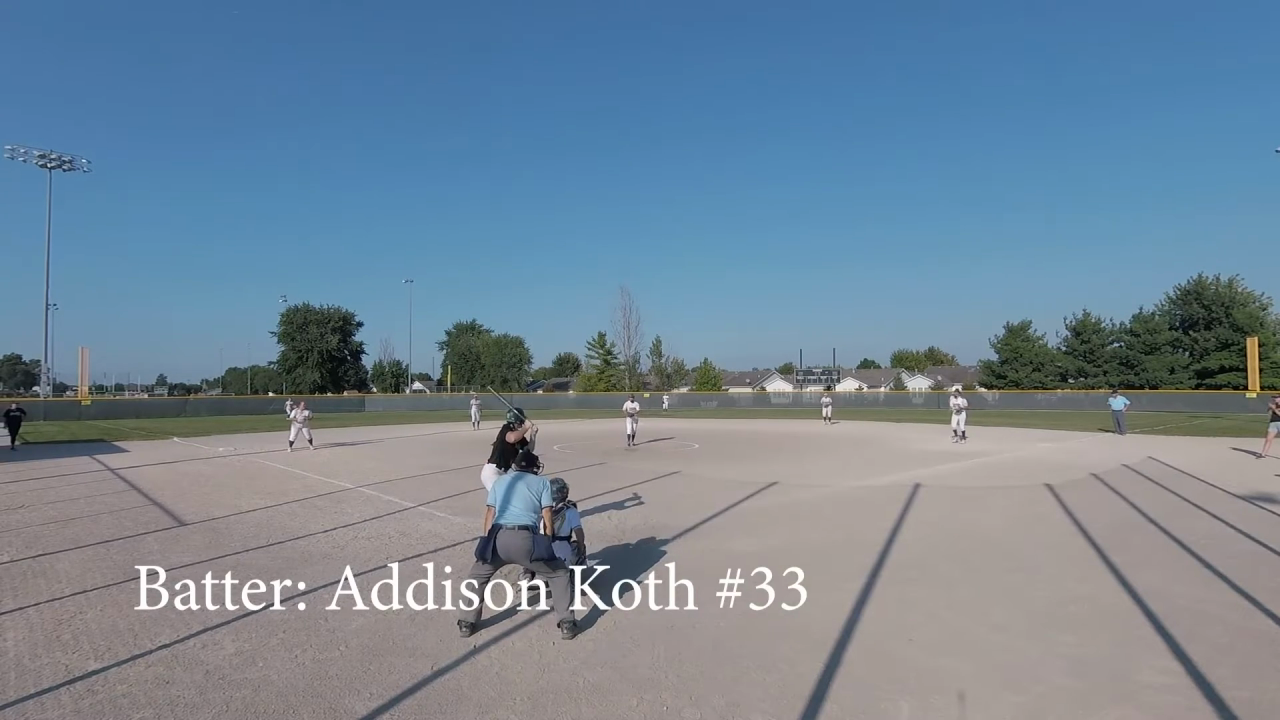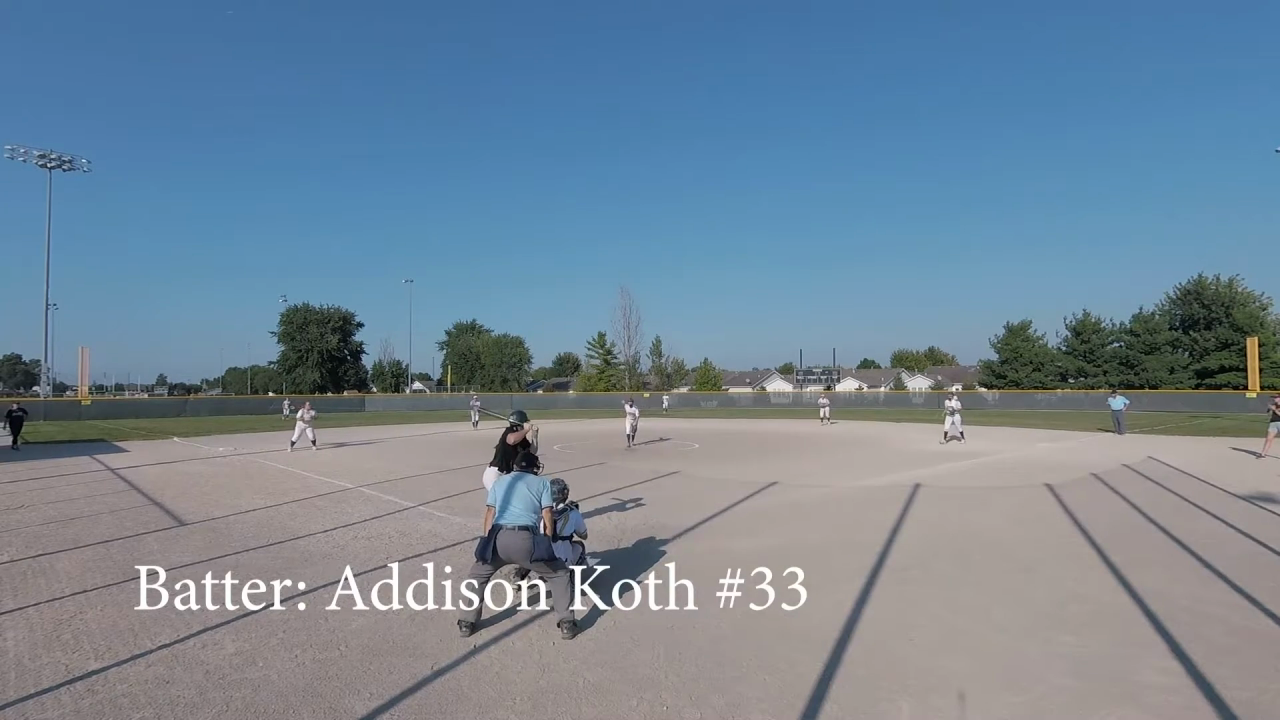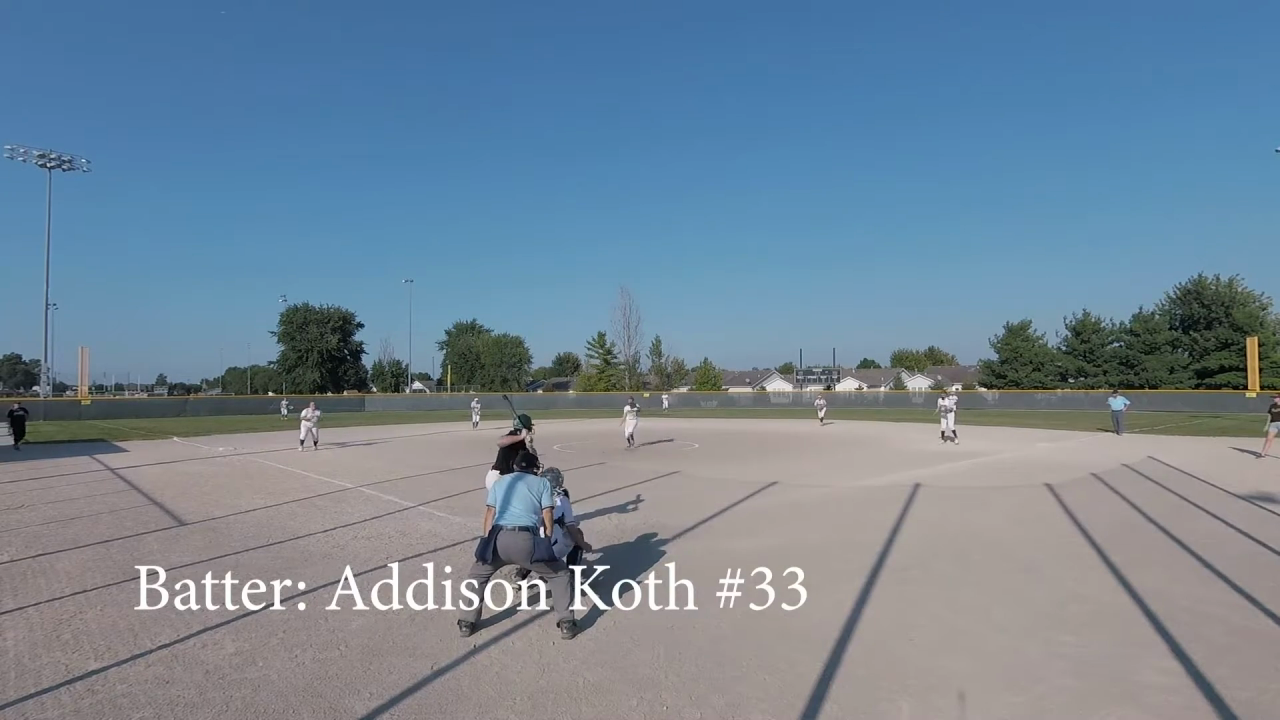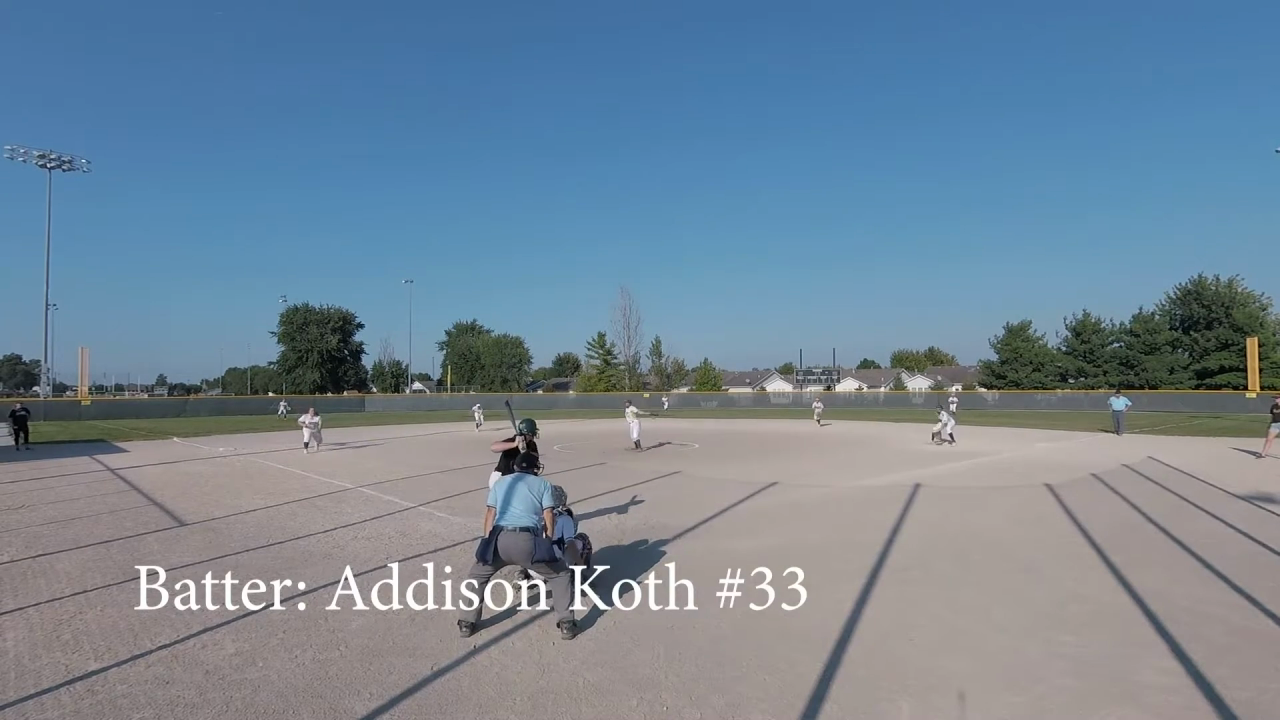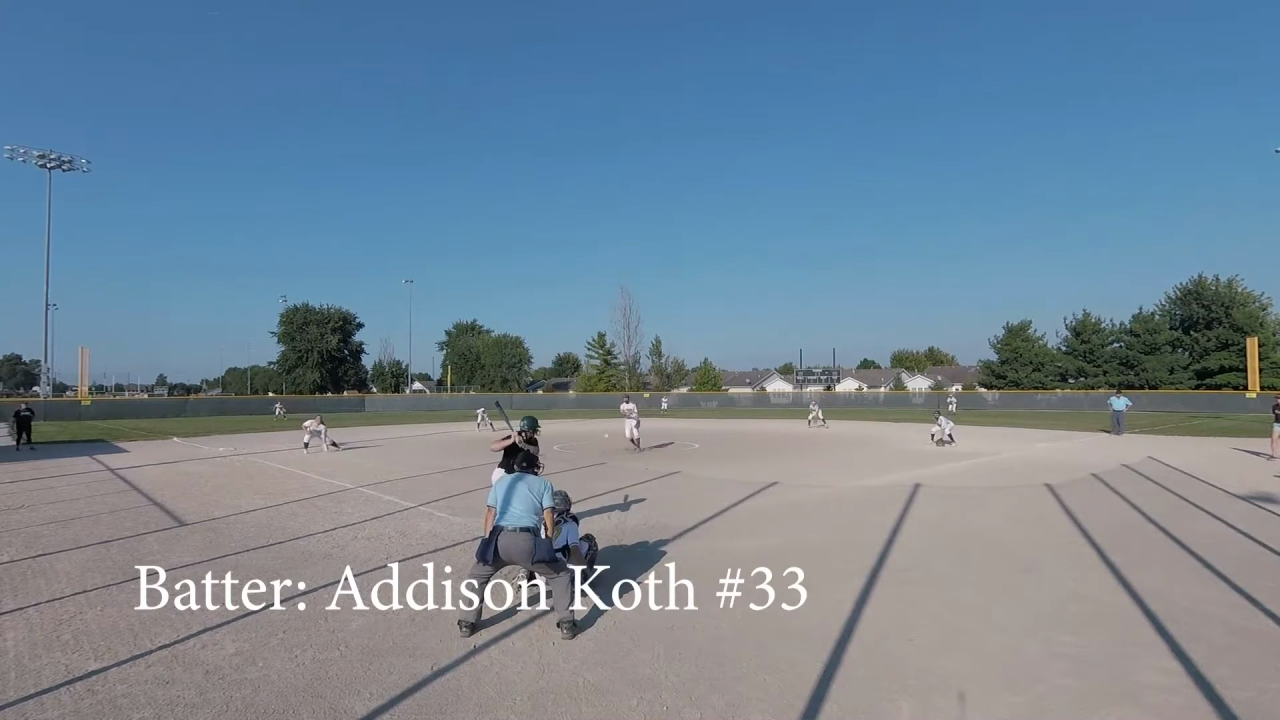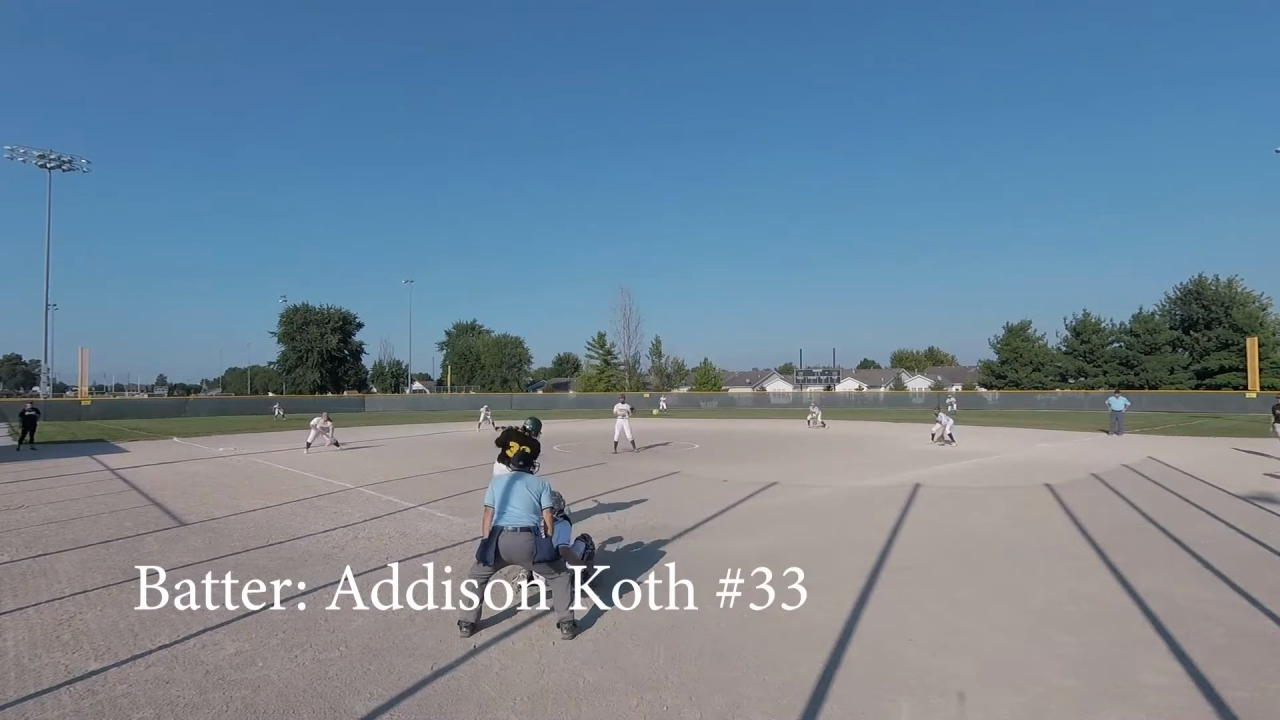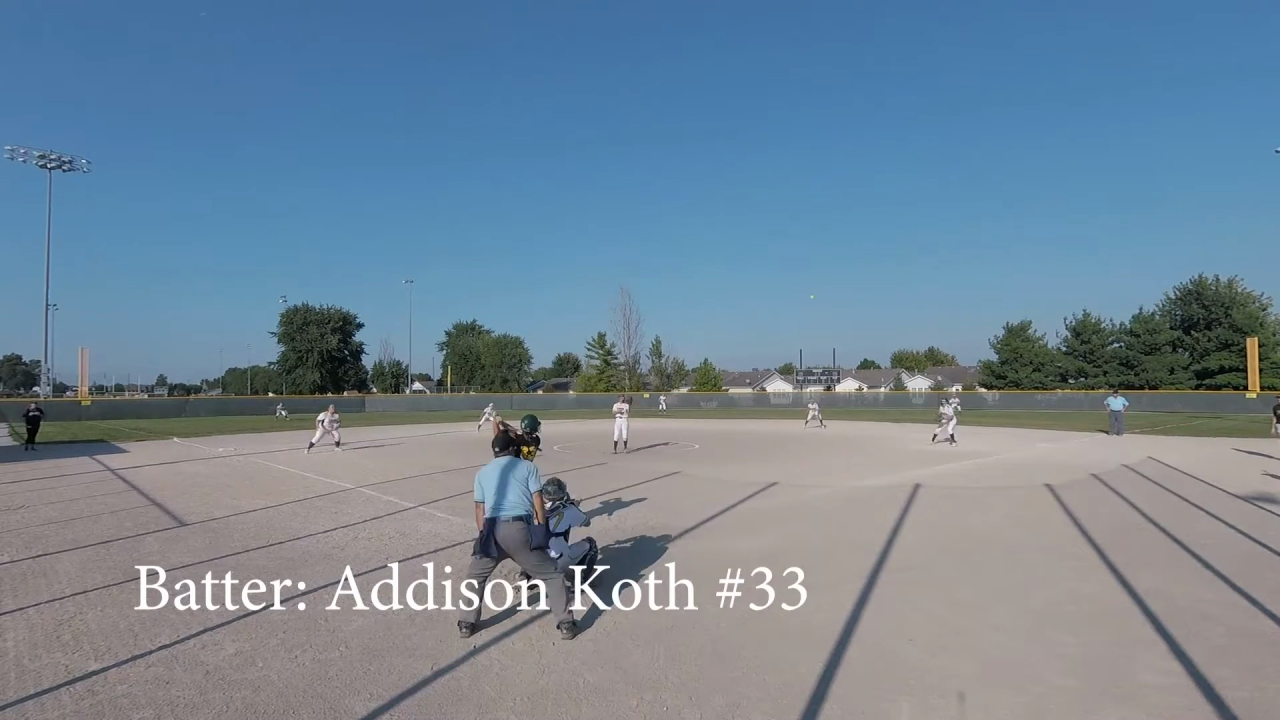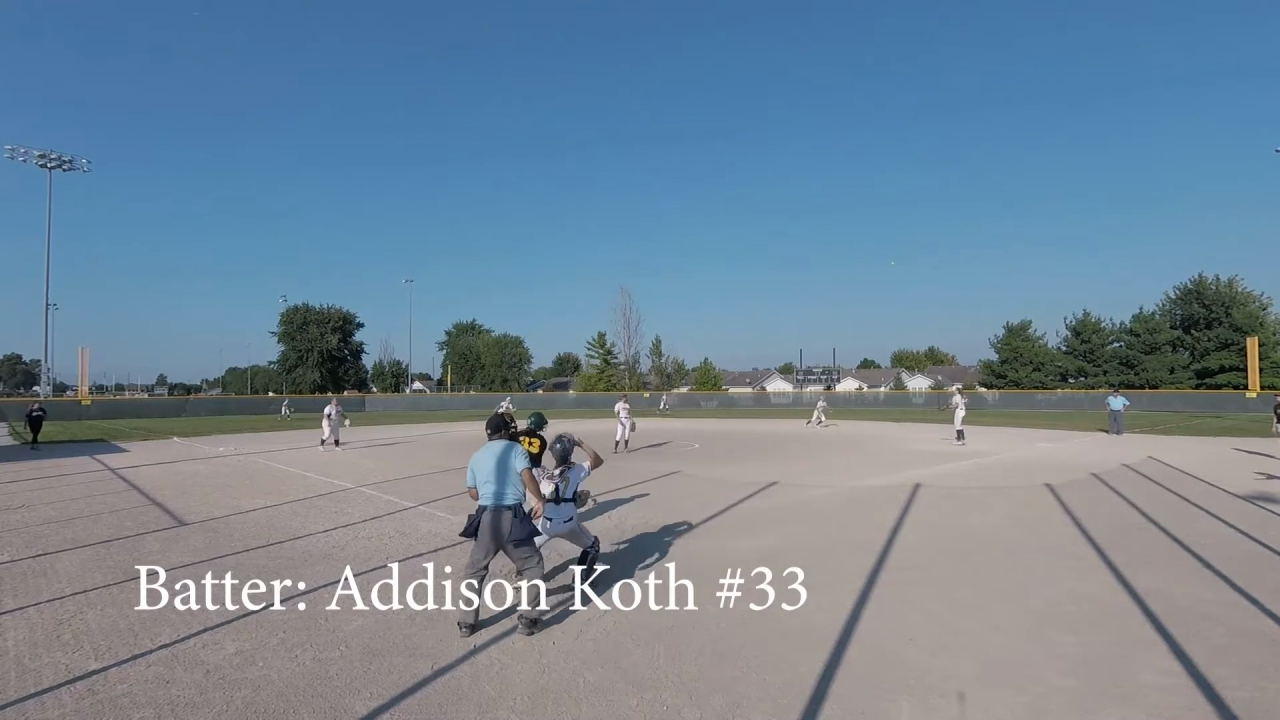
dt=0.3s
person 1, frame 1
left shoulder: (500, 481)
right shoulder: (542, 482)
left elbow: (490, 513)
right elbow: (547, 515)
left wrist: (487, 542)
left hip: (498, 537)
right hip: (526, 539)
left knee: (478, 576)
right knee: (560, 574)
left ankle: (467, 623)
right ankle: (567, 624)
person 1, frame 2
left shoulder: (500, 481)
right shoulder: (542, 483)
left elbow: (490, 513)
right elbow: (547, 515)
left wrist: (487, 543)
right wrist: (547, 545)
left hip: (498, 538)
right hip: (526, 539)
left knee: (477, 576)
right knee: (560, 574)
left ankle: (467, 623)
right ankle: (567, 623)
person 1, frame 3
left shoulder: (500, 481)
right shoulder: (542, 483)
left elbow: (490, 513)
right elbow: (547, 516)
left wrist: (487, 543)
left hip: (499, 538)
right hip: (526, 540)
left knee: (477, 576)
right knee: (560, 574)
left ankle: (467, 623)
right ankle: (566, 623)
person 1, frame 4
left shoulder: (500, 482)
right shoulder: (543, 484)
left elbow: (490, 514)
right elbow: (548, 516)
left wrist: (487, 544)
right wrist: (547, 547)
left hip: (500, 539)
right hip: (527, 540)
left knee: (477, 576)
right knee: (561, 574)
left ankle: (467, 623)
right ankle: (566, 623)
person 1, frame 5
left shoulder: (501, 482)
right shoulder: (543, 484)
left elbow: (490, 514)
right elbow: (548, 517)
left wrist: (488, 544)
right wrist: (548, 547)
left hip: (500, 539)
right hip: (527, 541)
left knee: (477, 576)
right knee: (561, 574)
left ankle: (467, 623)
right ankle: (566, 624)
person 1, frame 6
left shoulder: (497, 481)
right shoulder: (541, 483)
left elbow: (488, 514)
right elbow: (548, 517)
left wrist: (487, 543)
left hip: (500, 539)
right hip: (527, 539)
left knee: (477, 576)
right knee: (561, 575)
left ankle: (467, 623)
right ankle: (566, 624)
person 1, frame 7
left shoulder: (483, 472)
right shoulder: (526, 466)
left elbow: (479, 508)
right elbow: (537, 501)
left wrist: (484, 535)
left hip: (493, 529)
right hip: (521, 528)
left knee: (476, 575)
right knee: (550, 574)
left ankle: (467, 624)
right ankle: (565, 623)
person 1, frame 8
left shoulder: (476, 456)
right shoulder: (516, 448)
left elbow: (473, 493)
right elbow: (527, 476)
right wrist: (540, 501)
left hip: (485, 517)
right hip: (512, 517)
left knee: (475, 570)
right knee: (532, 566)
left ankle: (467, 622)
right ankle: (528, 619)
